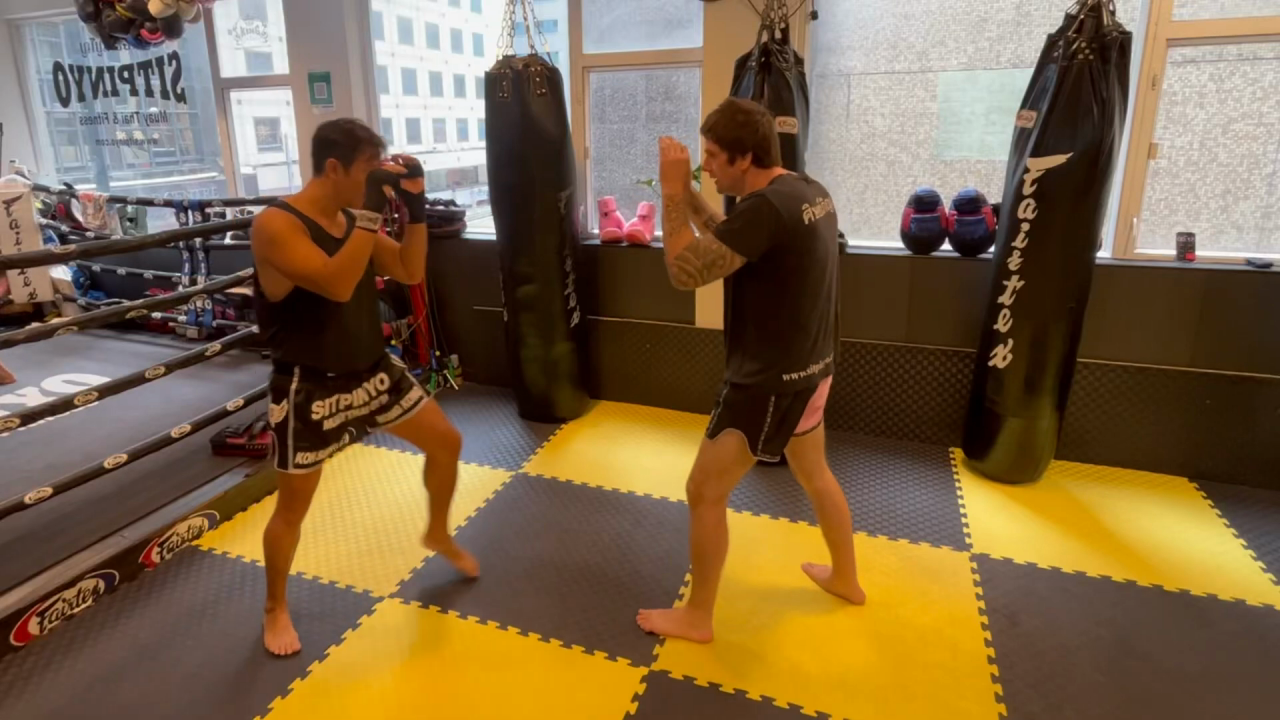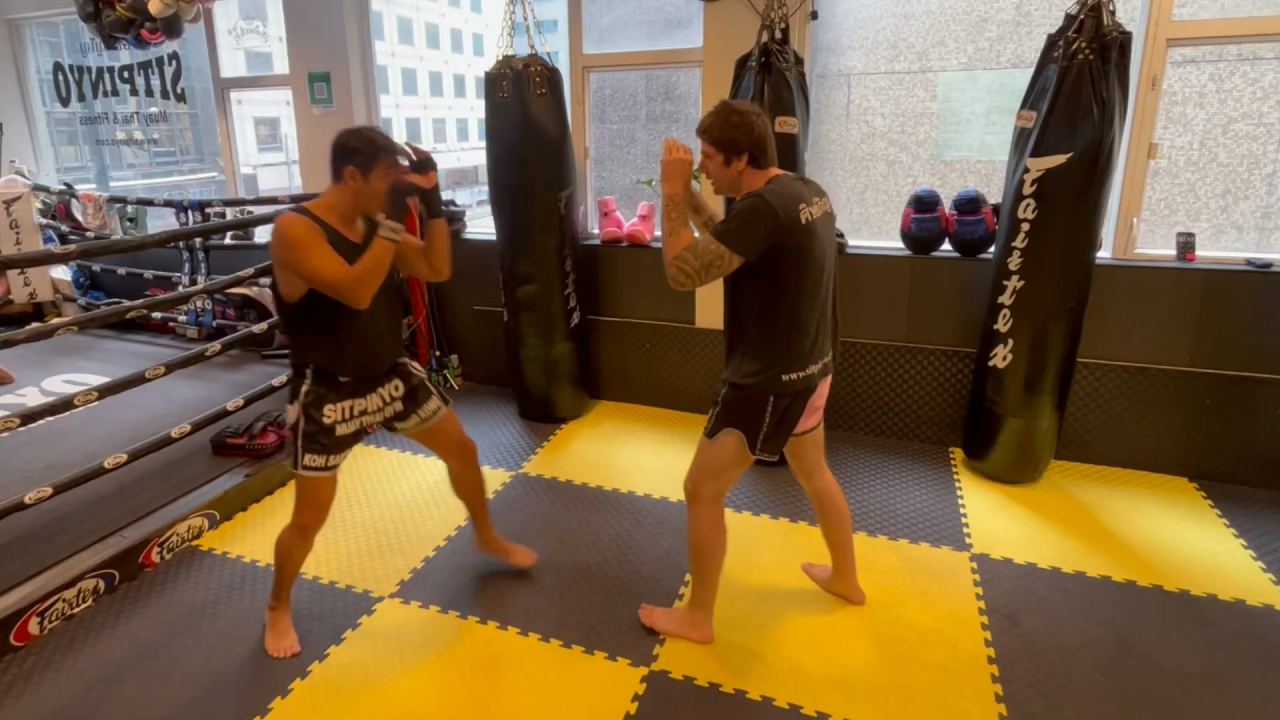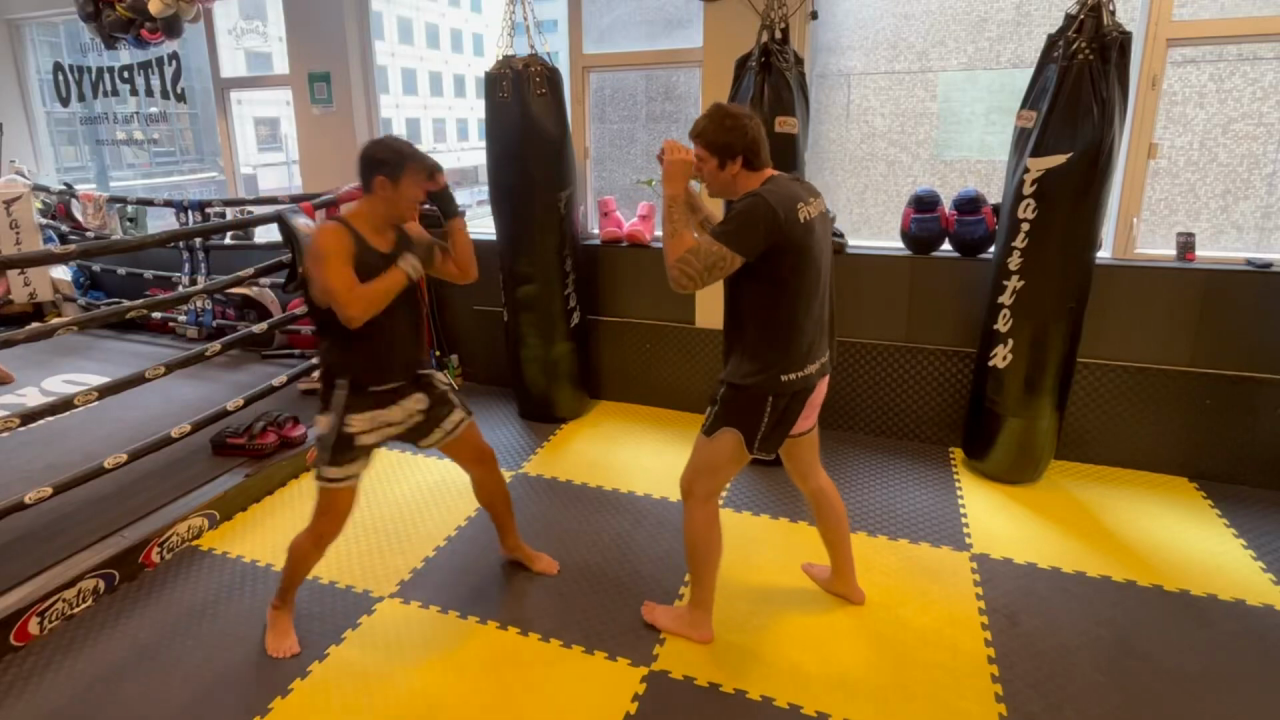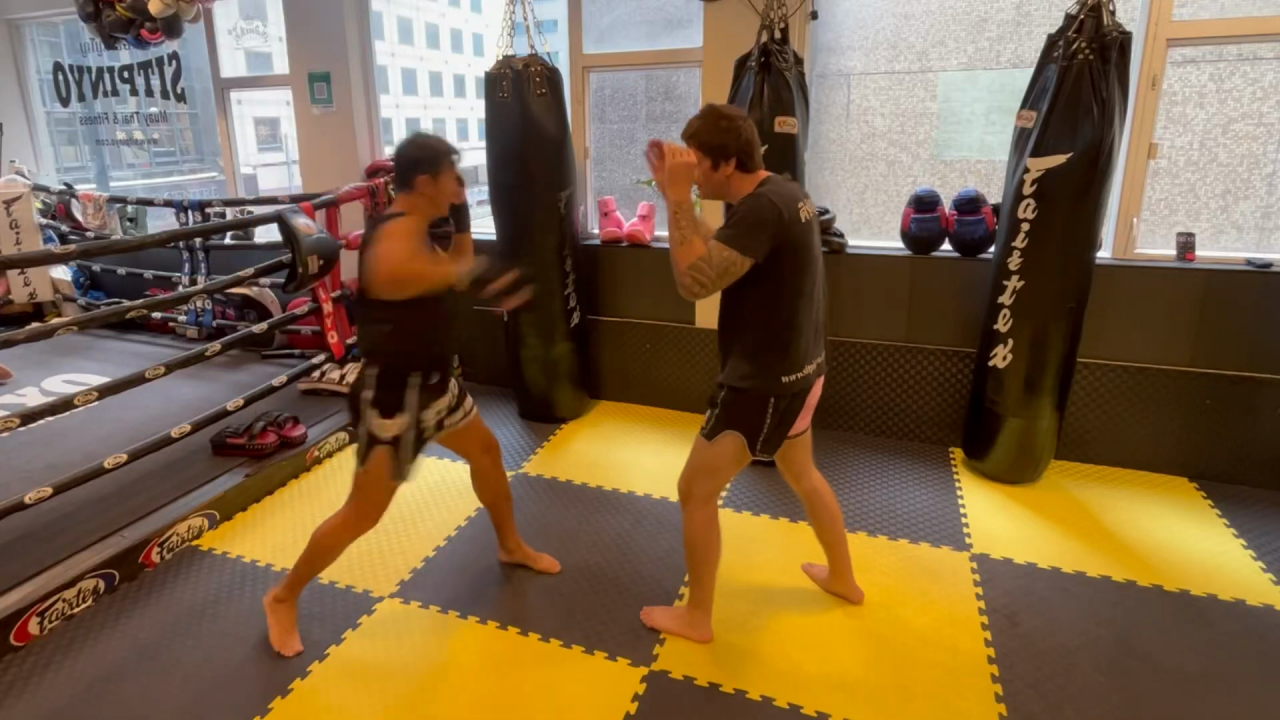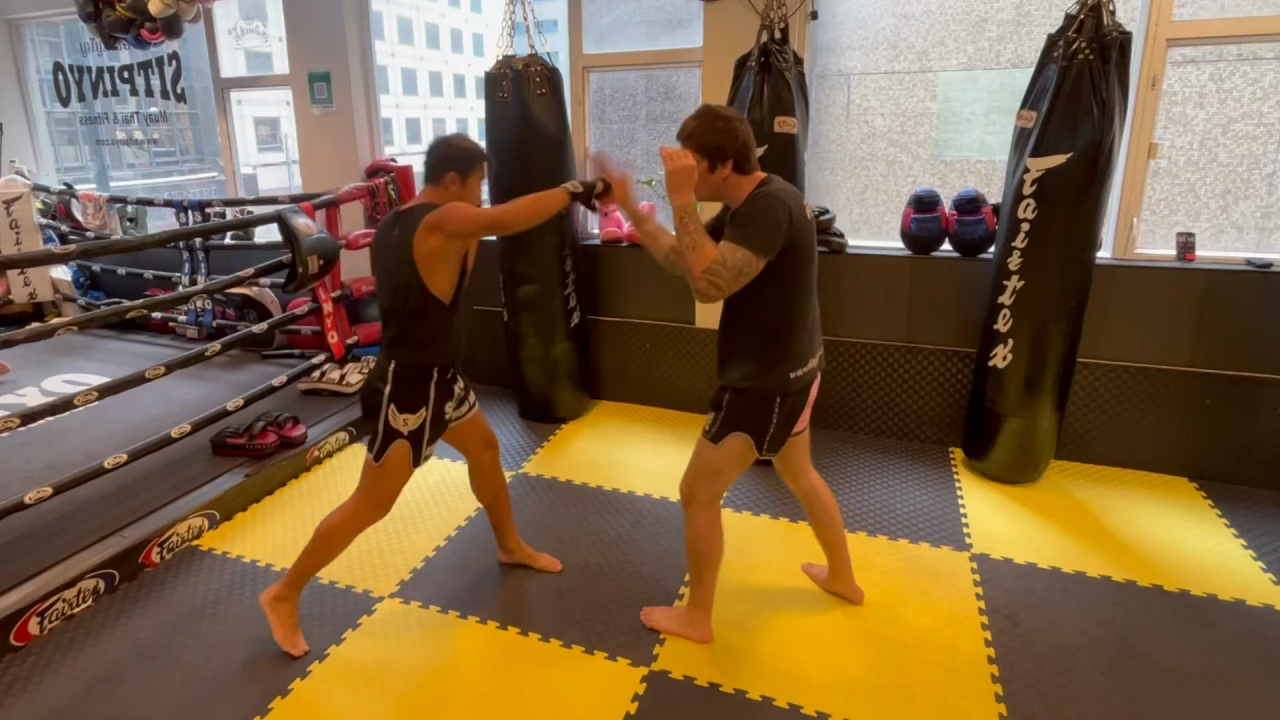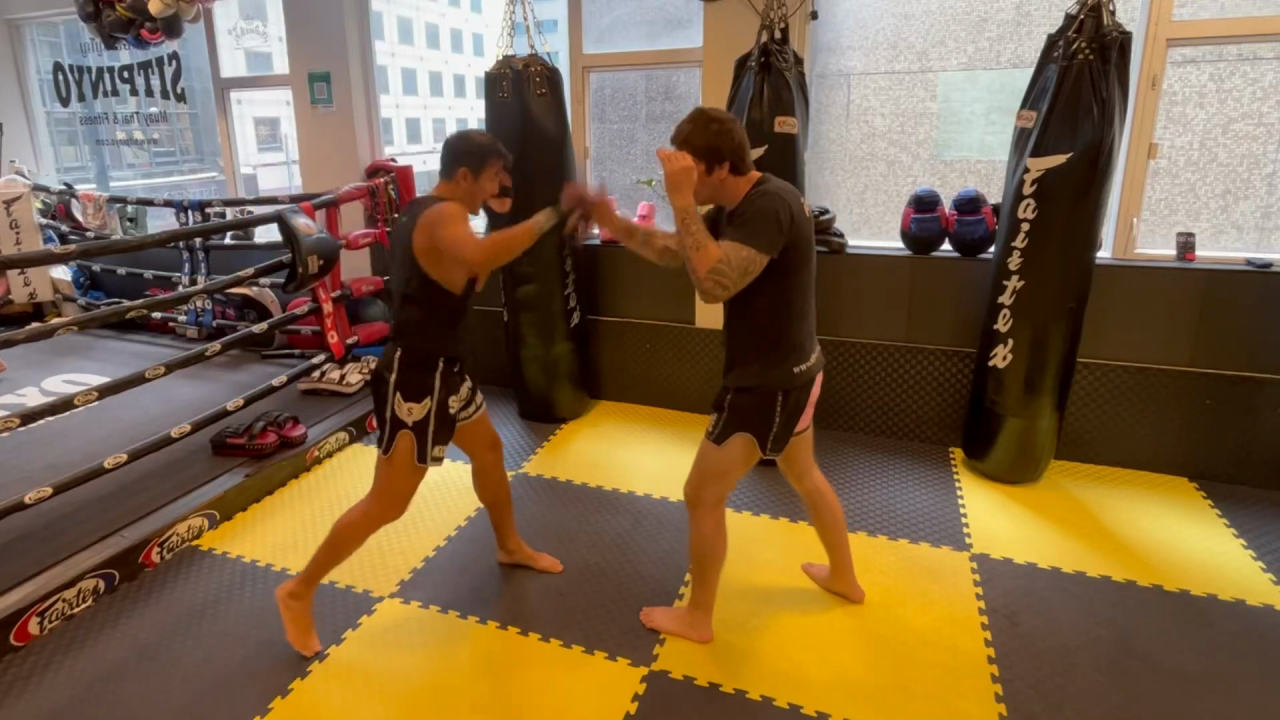
dt=0.1s
person 1, frame 1
left shoulder: (766, 207)
right shoulder: (810, 192)
left elbow: (686, 271)
right elbow: (725, 241)
left wrist: (672, 192)
right wrist: (689, 193)
left hip: (767, 382)
right hip: (809, 370)
left knee: (704, 492)
right knee: (815, 475)
left ankle: (696, 616)
right ankle: (846, 578)
person 1, frame 2
left shoulder: (763, 206)
right shoulder: (808, 192)
left elbow: (684, 271)
right elbow: (725, 243)
left wrist: (672, 192)
right wrist: (689, 193)
left hip: (766, 382)
right hip: (808, 370)
left knee: (702, 491)
right knee: (815, 474)
left ankle: (697, 616)
right ankle: (845, 578)
person 1, frame 3
left shoulder: (759, 208)
right shoulder: (800, 193)
left elbow: (684, 274)
right elbow: (717, 245)
left wrist: (676, 192)
right wrist: (684, 190)
left hip: (764, 382)
right hip: (803, 370)
left knee: (697, 490)
right knee: (809, 474)
left ankle: (697, 615)
right ankle: (845, 578)
person 1, frame 4
left shoulder: (762, 209)
right shoulder: (785, 194)
left elbow: (695, 280)
right elbow: (717, 249)
left wrist: (678, 197)
right wrist: (674, 190)
left hip: (762, 384)
right hip: (798, 371)
left knee: (695, 491)
right knee: (801, 475)
left ankle: (696, 616)
right ankle: (843, 578)
person 1, frame 5
left shoulder: (770, 207)
right shoulder: (746, 204)
left elbow: (710, 284)
right elbow: (681, 258)
left wrist: (682, 202)
right wrist: (629, 206)
left hip: (765, 383)
right hip: (791, 371)
left knee: (698, 493)
right knee: (800, 474)
left ankle: (696, 616)
right ankle: (843, 577)
person 1, frame 6
left shoulder: (770, 205)
right shoulder: (739, 204)
left elbow: (715, 283)
right elbow: (673, 252)
left wrist: (682, 202)
right wrist: (613, 222)
left hip: (768, 382)
right hip: (792, 370)
left knee: (703, 495)
right knee: (804, 473)
left ankle: (696, 616)
right ankle: (844, 577)
person 2, frame 1
left shoulder: (350, 217)
right shoulder: (275, 226)
left elbow: (412, 271)
right elbow: (338, 285)
left wrist: (413, 204)
right wrist: (370, 209)
left hip: (371, 369)
right hip: (310, 388)
left knee: (446, 441)
right knee: (293, 510)
left ankle: (439, 534)
right ankle: (275, 607)
person 2, frame 2
left shoulder: (373, 224)
right shoulder: (295, 229)
left elbow: (438, 269)
right elbow: (356, 292)
left wrist: (431, 201)
right wrist: (394, 219)
left hip: (390, 374)
right hip: (328, 393)
left knee: (461, 449)
right knee: (309, 516)
left ankle: (489, 537)
right ankle: (279, 608)
person 2, frame 3
left shoulder: (401, 231)
right shoulder: (329, 240)
left elbow: (463, 272)
right elbow: (353, 311)
left wrist: (446, 207)
right wrist: (411, 259)
left hip: (412, 385)
right hip: (356, 400)
left knee: (482, 459)
right knee: (329, 523)
left ankle: (514, 545)
right ankle: (281, 607)
person 2, frame 4
left shoulder: (416, 227)
right shoulder: (399, 235)
left elbow: (457, 270)
right elbow: (423, 276)
left wrist: (458, 217)
right wrist: (478, 273)
left hip: (431, 381)
right hip: (398, 391)
left knee: (488, 450)
right knee: (363, 514)
left ankle: (511, 546)
right ankle: (283, 599)
person 2, frame 5
left shoulder: (403, 221)
right shoulder: (442, 219)
right elbow: (506, 217)
left wrist: (478, 220)
right wrist: (574, 191)
left hip: (429, 373)
right hip: (412, 384)
left knee: (485, 446)
right knee: (370, 504)
left ankle: (510, 546)
right ankle: (285, 594)
person 2, frame 6
left shoulder: (428, 215)
right shoulder: (443, 215)
left elbow: (469, 277)
right elbow: (477, 258)
left wrist: (498, 217)
right wrist: (549, 215)
left hip: (439, 369)
right hip: (420, 376)
left knee: (489, 448)
right knee: (386, 504)
left ankle: (510, 546)
right ankle: (298, 591)
